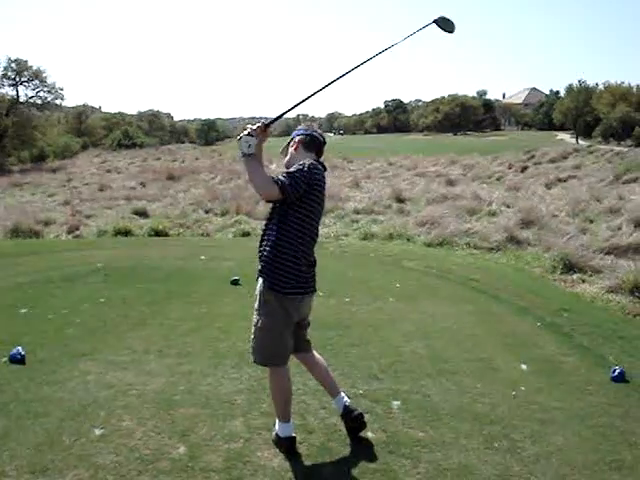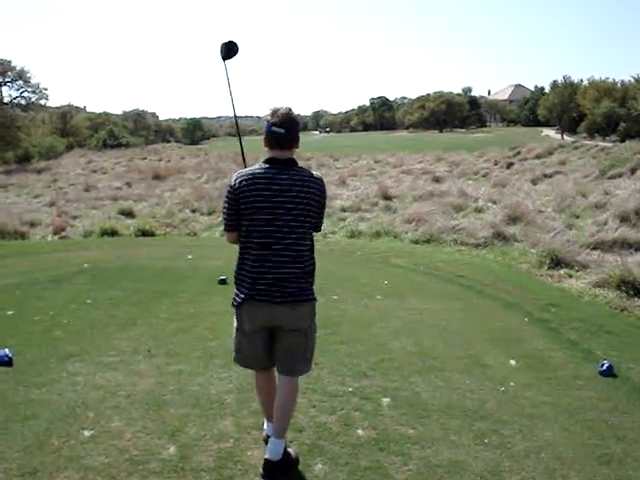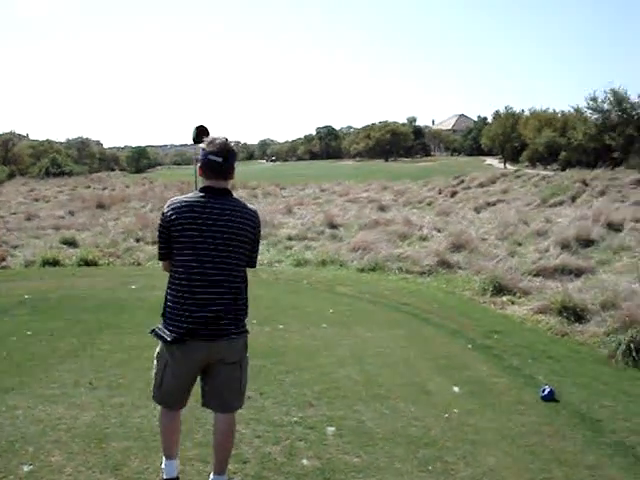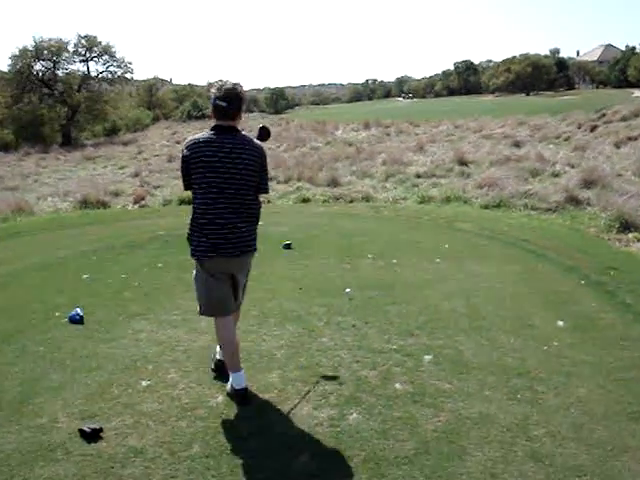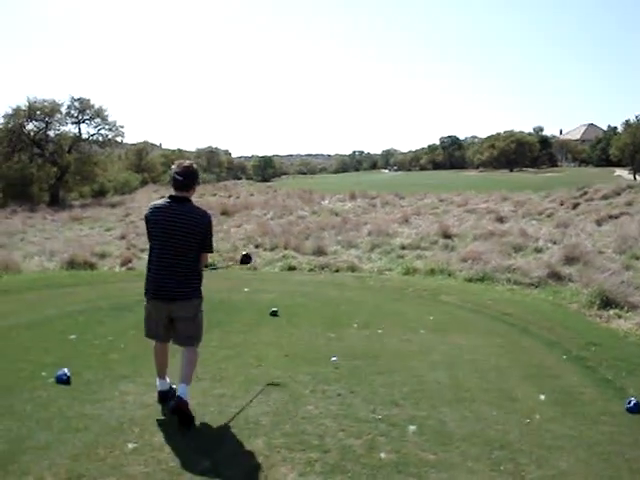
dt=1s
person 1, frame 1
left shoulder: (308, 169)
right shoulder: (310, 177)
left elbow: (268, 191)
right elbow: (270, 187)
left wrist: (250, 153)
right wrist: (256, 151)
left hip: (280, 284)
right hip: (300, 284)
left knee: (277, 362)
right knee: (302, 349)
left ankle: (285, 433)
right ankle: (347, 408)
person 1, frame 2
left shoulder: (241, 181)
right shoulder: (315, 184)
left elbow: (232, 236)
left hip: (253, 292)
right hip: (297, 294)
left knee: (262, 368)
right knee: (290, 374)
left ankle: (271, 430)
person 1, frame 3
left shoulder: (174, 208)
right shoulder: (249, 217)
left elbow: (166, 264)
right elbow: (246, 265)
left hip: (182, 327)
right hip: (229, 329)
left knee: (171, 405)
right knee: (225, 410)
person 1, frame 4
left shoulder: (193, 146)
right shoulder: (255, 150)
left elbow: (191, 189)
right elbow: (259, 196)
left hip: (208, 243)
right hip: (243, 242)
left knee: (222, 313)
right knee: (233, 306)
left ankle: (238, 382)
right ankle: (223, 357)
person 1, frame 5
left shoulder: (153, 210)
right shoulder: (202, 217)
left elbow: (154, 244)
right elbow: (204, 259)
left hip: (157, 289)
right hip: (188, 292)
left knee: (160, 341)
right knee: (189, 346)
left ankle: (163, 388)
right ankle: (181, 396)
